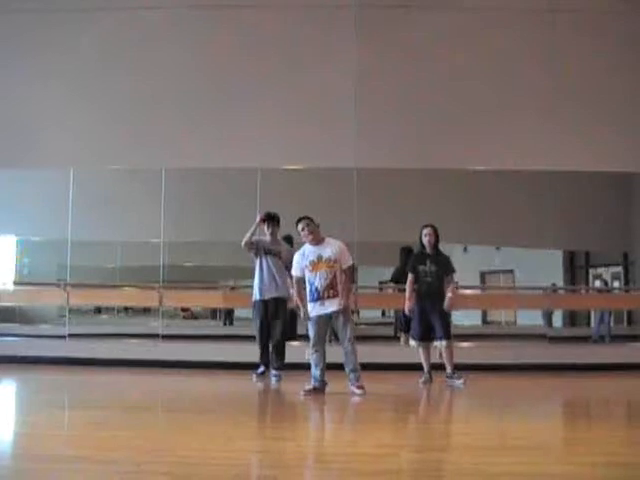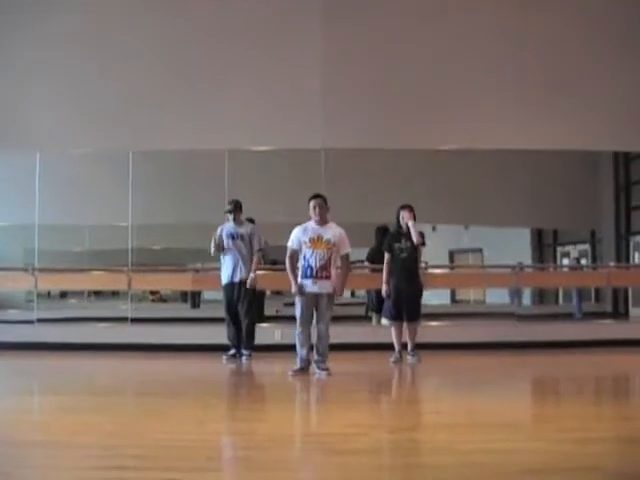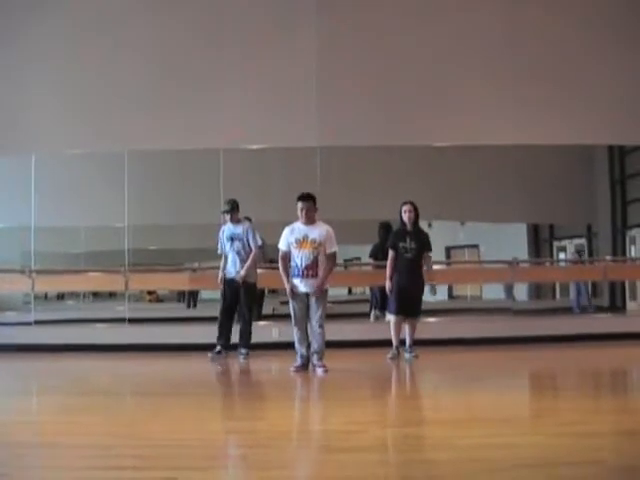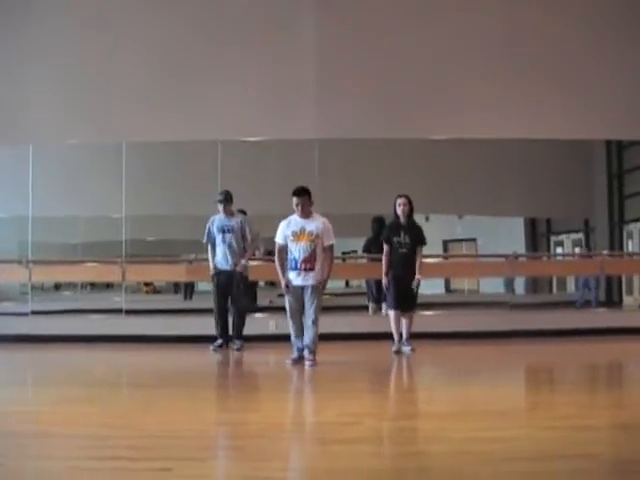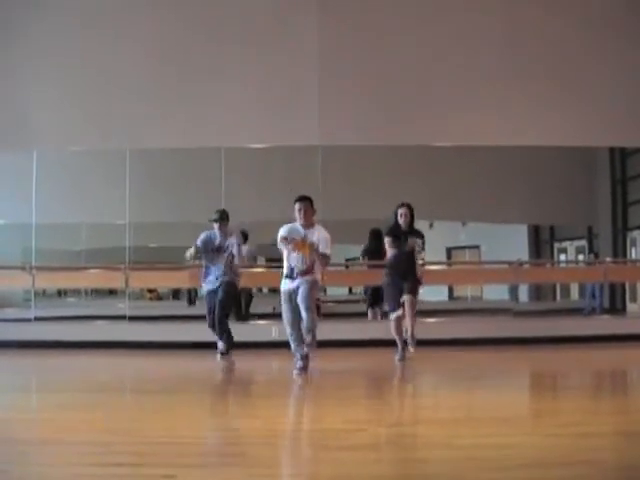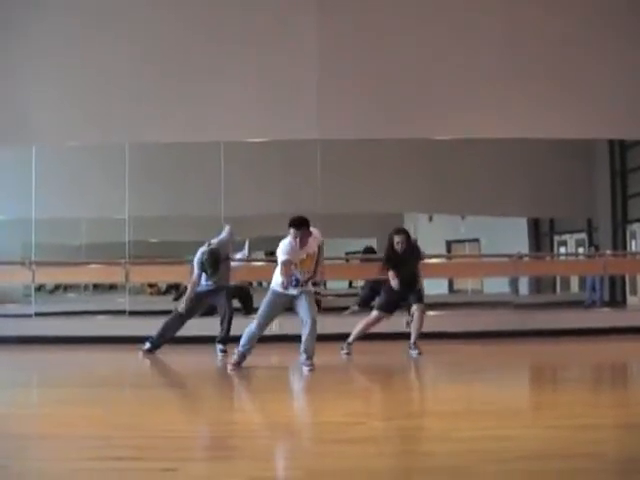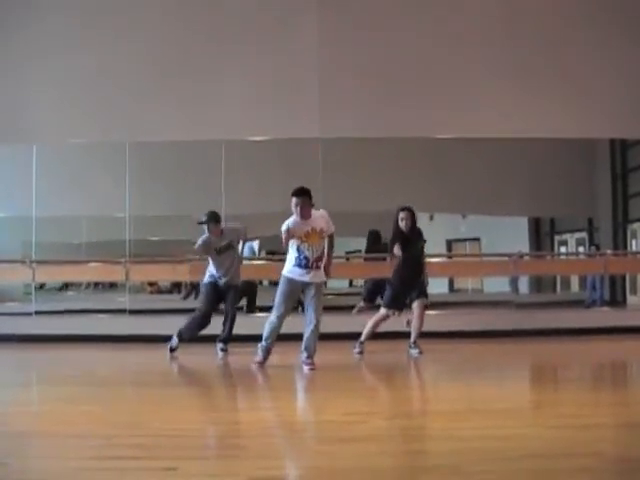
dt=0.7s
person 1, frame 1
left shoulder: (337, 246)
right shoulder: (300, 255)
left elbow: (348, 274)
right elbow: (297, 284)
left wrist: (346, 299)
right wrist: (303, 307)
left hip: (339, 304)
right hip: (315, 308)
left knee: (348, 342)
right knee: (316, 346)
left ankle: (355, 381)
right ankle: (317, 383)
person 1, frame 2
left shoulder: (338, 233)
right shoulder: (300, 231)
left elbow: (345, 261)
right elbow: (290, 258)
left wrist: (342, 284)
right wrist: (293, 283)
left hip: (327, 288)
right hip: (304, 286)
left knee: (323, 326)
right knee: (302, 325)
left ankle: (321, 362)
right ankle: (302, 363)
person 1, frame 3
left shoulder: (325, 231)
right shoulder: (289, 231)
left elbow: (331, 259)
right elbow: (283, 258)
left wrist: (321, 282)
right wrist: (287, 283)
left hip: (317, 286)
right hip: (296, 286)
left knee: (317, 323)
right knee: (298, 324)
left ankle: (317, 359)
right ankle: (302, 359)
person 1, frame 4
left shoulder: (322, 224)
right shoulder: (285, 224)
left elbow: (329, 252)
right elbow: (279, 252)
left wrist: (326, 277)
right wrist: (282, 277)
left hip: (313, 280)
right hip: (292, 280)
left knee: (311, 317)
right knee: (293, 316)
left ankle: (309, 352)
right ankle: (298, 350)
person 1, frame 5
left shoulder: (322, 234)
right shoulder: (287, 229)
left elbow: (324, 261)
right elbow: (281, 241)
left wrist: (317, 257)
right wrist: (285, 242)
left hip: (309, 280)
right hip: (288, 283)
left knee: (306, 305)
right knee: (291, 324)
left ankle: (309, 337)
right ankle: (301, 358)
person 1, frame 6
left shoulder: (315, 235)
right shoulder: (285, 247)
right elbow: (284, 264)
left wrist: (317, 267)
right wrist: (285, 275)
left hip: (304, 290)
right hip: (280, 289)
left knee: (310, 321)
right knee: (259, 323)
left ankle: (307, 358)
right ankle: (240, 354)
person 1, frame 7
left shoulder: (323, 216)
right shoulder: (290, 224)
left elbow: (330, 236)
right elbow: (286, 235)
left wrist: (328, 262)
right wrist: (286, 238)
left hip: (316, 278)
right hip: (292, 276)
left knee: (314, 319)
right knee: (278, 314)
left ankle: (307, 356)
right ankle: (264, 350)
person 2, frame 1
left shoulder: (285, 248)
right shoulder: (258, 243)
left elbow: (290, 272)
right elbow: (244, 244)
right wrist: (257, 223)
left hip: (280, 295)
right hip: (260, 294)
left knee: (278, 334)
right knee: (261, 331)
left ankle: (276, 368)
right ankle: (264, 364)
person 2, frame 2
left shoulder: (250, 229)
right shoulder: (222, 229)
left elbow: (256, 253)
right elbow: (214, 251)
left wrist: (253, 272)
right wrist: (215, 241)
left hip: (245, 277)
right hip: (228, 277)
left knee: (246, 314)
right knee: (230, 314)
left ankle: (246, 348)
right ankle: (235, 347)
person 2, frame 3
left shoulder: (247, 227)
right shoulder: (224, 230)
left elbow: (255, 251)
right elbow: (224, 254)
left wrist: (244, 271)
right wrist: (221, 271)
left hip: (246, 277)
right hip: (229, 276)
left knee: (245, 313)
right knee: (225, 311)
left ankle: (244, 347)
right ankle: (222, 345)
person 2, frame 4
left shoulder: (241, 220)
right shoulder: (213, 221)
left elbow: (250, 243)
right elbow: (210, 244)
left wrist: (244, 261)
right wrist: (211, 263)
left hip: (237, 268)
right hip: (219, 268)
left knee: (238, 304)
right knee: (219, 303)
left ankle: (238, 338)
right ankle: (222, 338)
person 2, frame 5
left shoulder: (234, 239)
right shoulder: (205, 237)
left elbow: (239, 261)
right elbow: (190, 256)
right wrist: (192, 251)
left hip: (227, 280)
right hip: (210, 282)
left knee: (221, 304)
right knee: (212, 319)
left ankle: (224, 341)
right ankle: (225, 342)
person 2, frame 6
left shoulder: (224, 242)
right shoulder: (200, 257)
left elbow: (228, 228)
right elbow: (195, 280)
right wrist: (185, 300)
left hip: (220, 286)
right hip: (202, 288)
left knee: (227, 311)
right knee: (180, 313)
left ankle: (221, 343)
right ankle: (153, 343)
person 2, frame 7
left shoulder: (234, 232)
right shoulder: (205, 240)
left elbow: (244, 238)
right elbow: (195, 251)
left wrist: (240, 256)
left hip: (231, 281)
right hip: (212, 280)
left knee: (230, 312)
right knee: (204, 311)
left ankle: (223, 342)
right ankle: (179, 336)
person 3, frame 1
left shoulder: (443, 259)
right shoulder: (416, 258)
left elbow: (450, 281)
right elbow: (410, 281)
left wrist: (449, 296)
right wrist: (408, 300)
left hip: (439, 303)
right hip: (421, 303)
left knee: (444, 339)
right knee: (422, 340)
left ankle: (450, 373)
right ankle: (427, 373)
person 3, frame 2
left shoulder: (418, 234)
right shoulder: (392, 237)
left elbow: (417, 241)
right elbow: (387, 262)
left wrist: (411, 220)
right wrist: (384, 283)
left hip: (413, 282)
right hip: (395, 282)
left knee: (412, 318)
right knee: (394, 318)
left ankle: (411, 350)
right ankle: (397, 352)
person 3, frame 3
left shoulder: (422, 235)
right shoulder: (396, 234)
left elbow: (427, 259)
right elbow: (391, 258)
left wrist: (432, 281)
right wrist: (388, 279)
left hip: (416, 280)
right hip: (398, 279)
left knee: (413, 315)
right knee: (395, 314)
left ankle: (409, 347)
right ankle: (395, 347)
person 3, frame 4
left shoulder: (416, 229)
right shoulder: (390, 228)
left elbow: (419, 254)
right elbow: (386, 253)
left wrist: (417, 274)
right wrist: (384, 275)
left hip: (410, 274)
right hip: (394, 273)
left knee: (409, 309)
right knee: (394, 308)
left ankle: (406, 340)
right ankle: (397, 341)
person 3, frame 5
left shoulder: (417, 234)
right shoulder: (391, 231)
left elbow: (419, 252)
right elbow: (387, 244)
left wrist: (416, 245)
right wrist: (390, 249)
left hip: (409, 277)
right hip: (392, 277)
left knee: (409, 301)
right knee: (396, 315)
left ankle: (411, 336)
right ankle: (401, 347)
person 3, frame 6
left shoulder: (414, 250)
right shoulder: (390, 256)
right elbow: (392, 277)
left wrist: (419, 282)
right wrist: (394, 281)
left hip: (412, 286)
right hip: (393, 288)
left knee: (419, 309)
right knee: (375, 316)
left ankle: (413, 344)
right ankle: (348, 342)
person 3, frame 7
left shoulder: (418, 233)
right shoulder: (397, 238)
right elbow: (396, 252)
left wrist: (424, 274)
right wrist: (397, 252)
left hip: (416, 279)
right hip: (399, 280)
left knee: (419, 306)
right knee: (384, 313)
left ankle: (413, 343)
right ankle: (361, 341)
